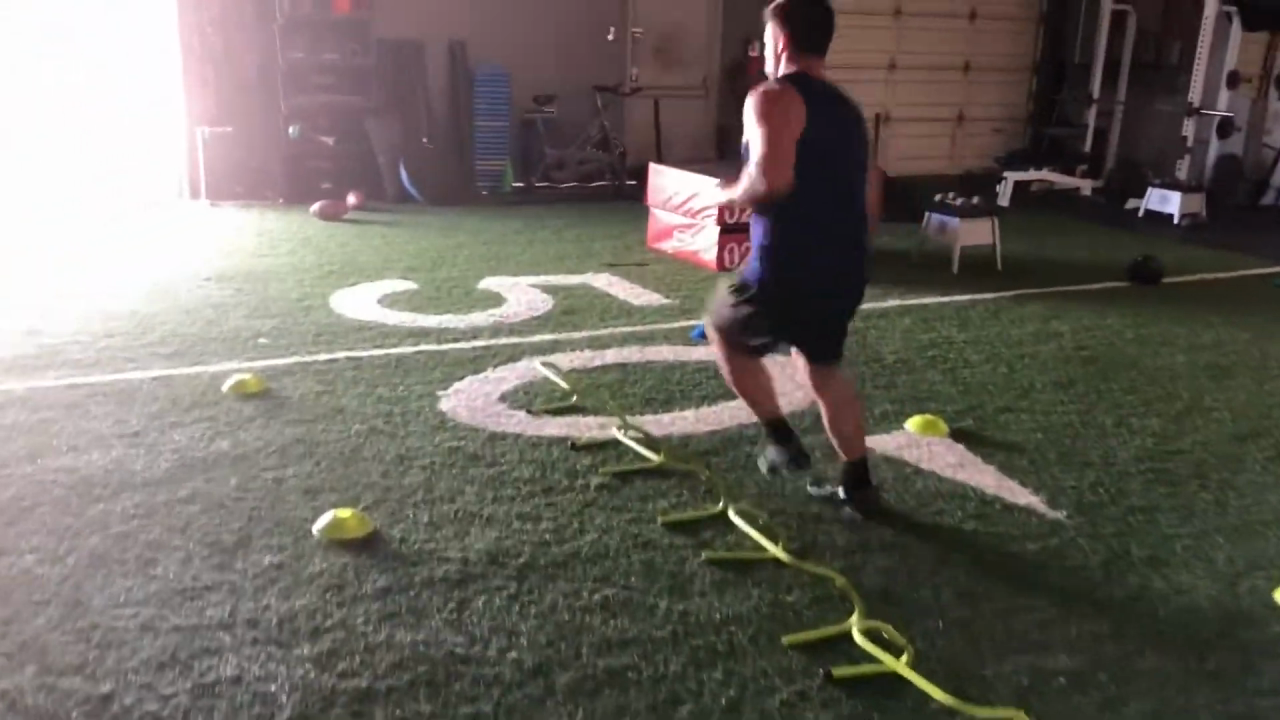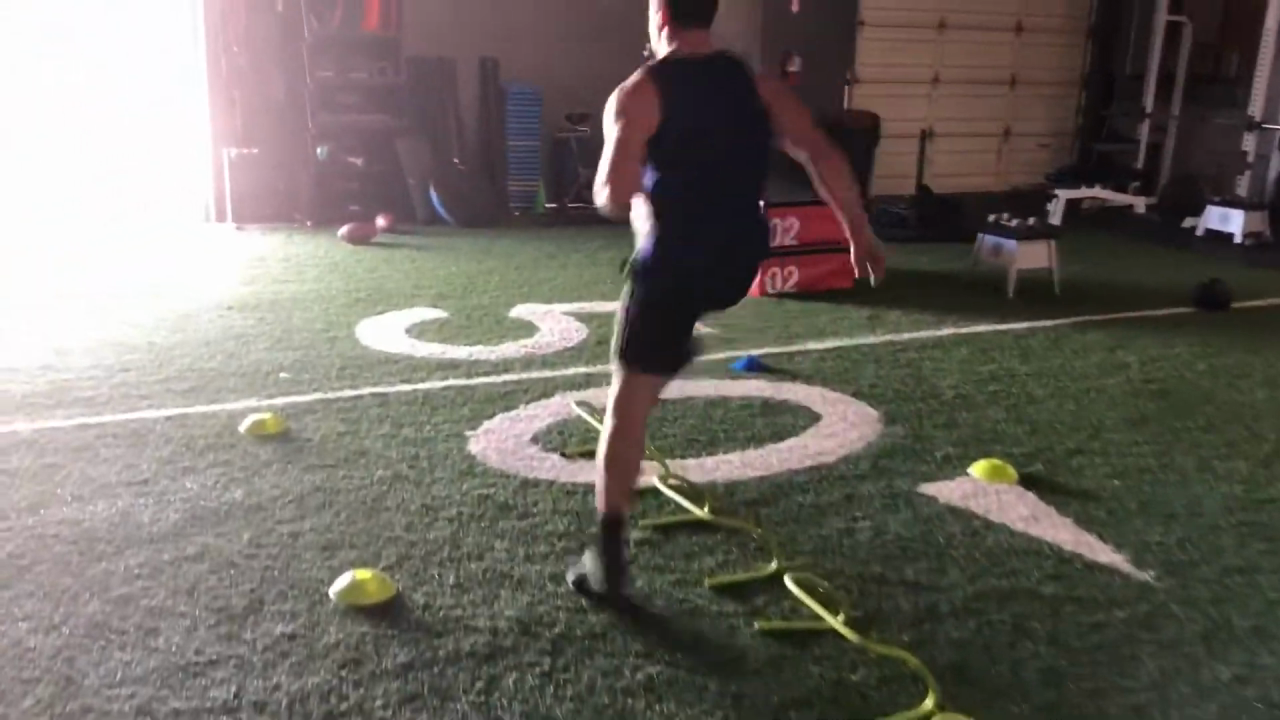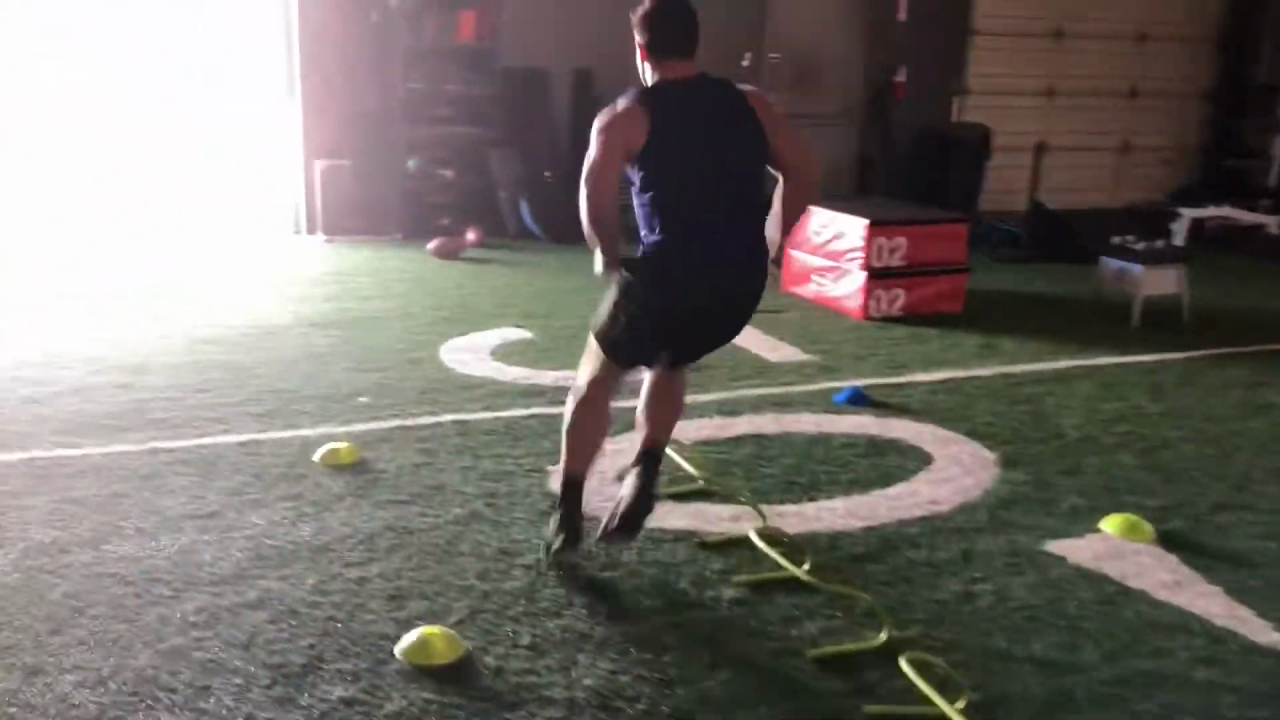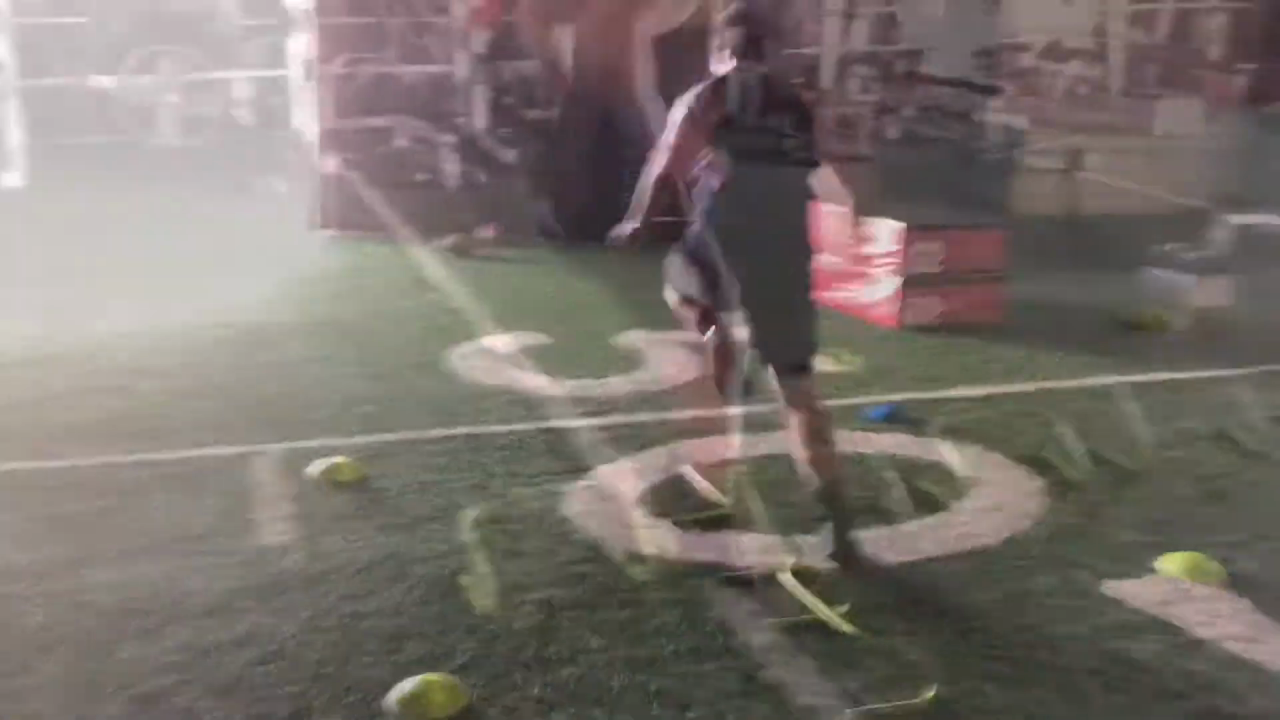
dt=0.4s
person 1, frame 1
left shoulder: (773, 99)
right shoulder: (850, 114)
left elbow: (772, 181)
right elbow: (868, 209)
left wrist: (734, 193)
left hip: (781, 279)
right hip: (845, 278)
left knee: (724, 333)
right knee: (826, 374)
left ankle: (782, 439)
right ankle: (858, 486)
person 1, frame 2
left shoulder: (640, 91)
right shoulder: (759, 86)
left elbow: (614, 199)
right elbow: (823, 157)
left wrist: (635, 194)
right wrist: (859, 234)
left hip: (677, 269)
right hip: (743, 263)
left knee: (628, 408)
right ankle: (661, 357)
person 1, frame 3
left shoulder: (628, 117)
right shoulder: (746, 104)
left elbow: (594, 186)
right elbow: (801, 173)
left wrist: (607, 253)
right wrist: (778, 236)
left hip: (669, 281)
right hip: (737, 288)
left knee: (594, 388)
right knee: (665, 379)
left ankle: (568, 520)
right ankle: (644, 480)
person 1, frame 4
left shoulder: (707, 99)
right shoulder: (800, 104)
left elbow: (665, 171)
left wrist: (635, 224)
left hip: (724, 254)
right hip: (783, 256)
right knee: (799, 395)
